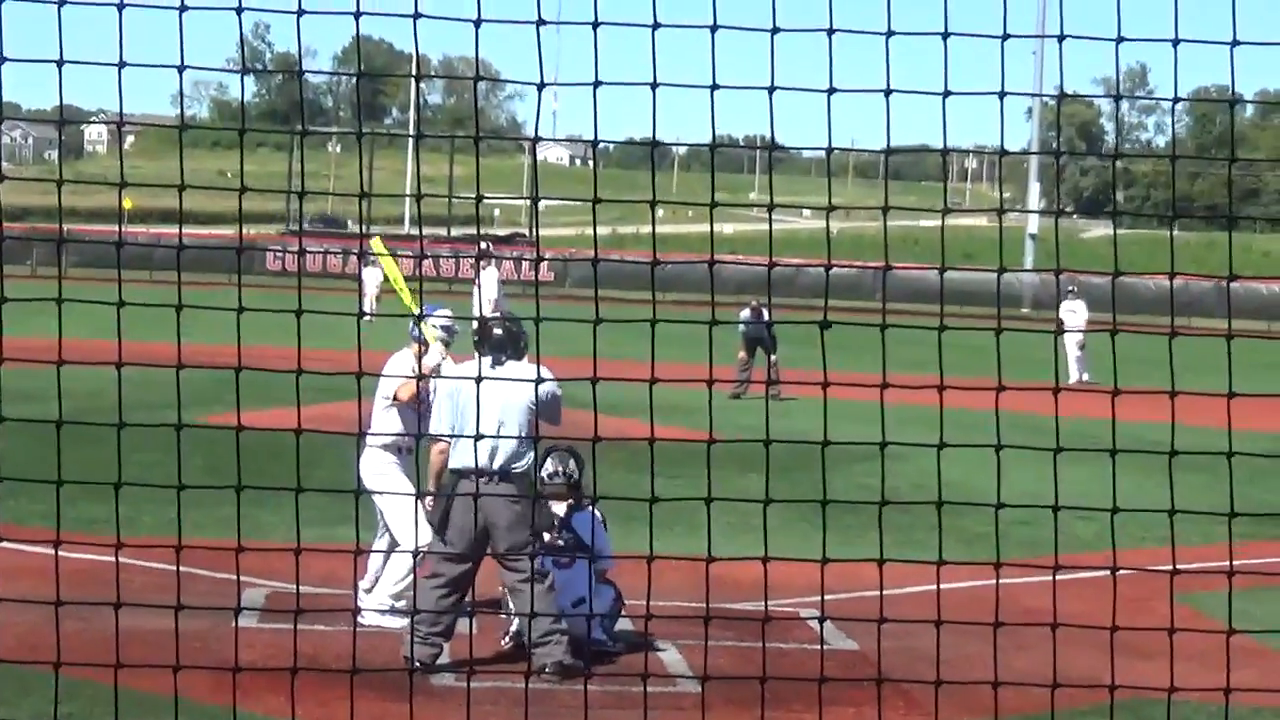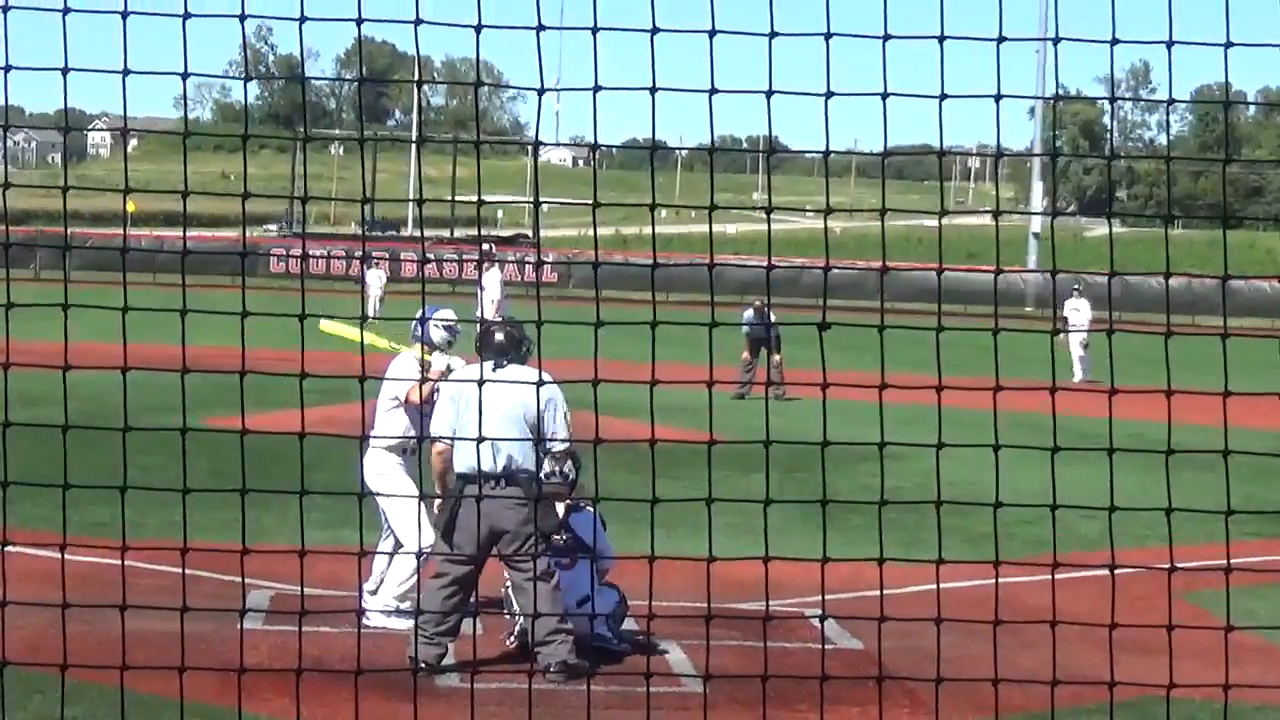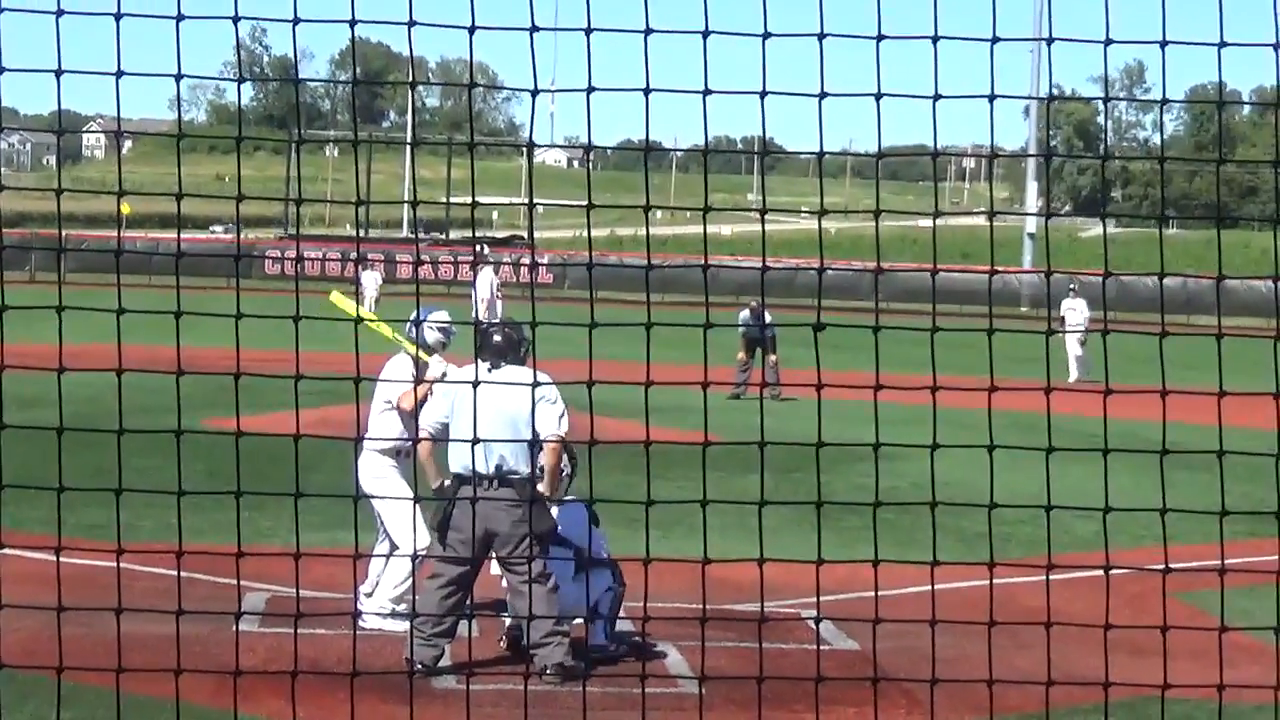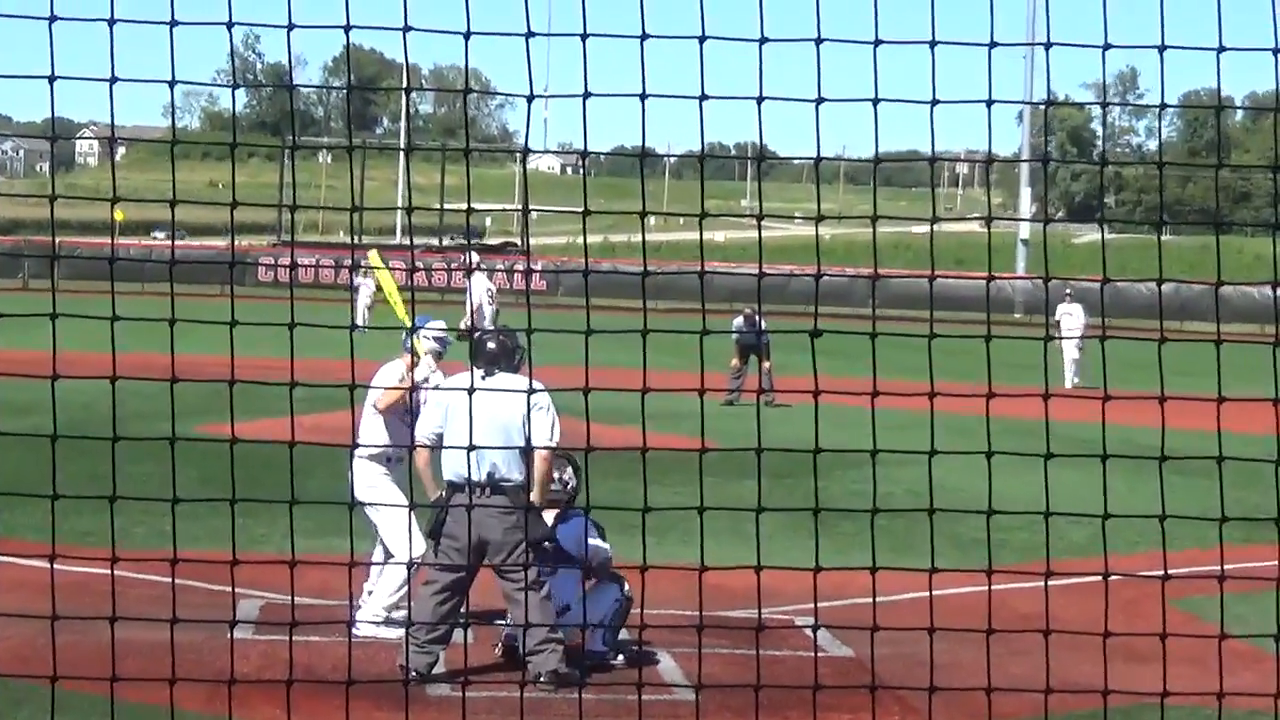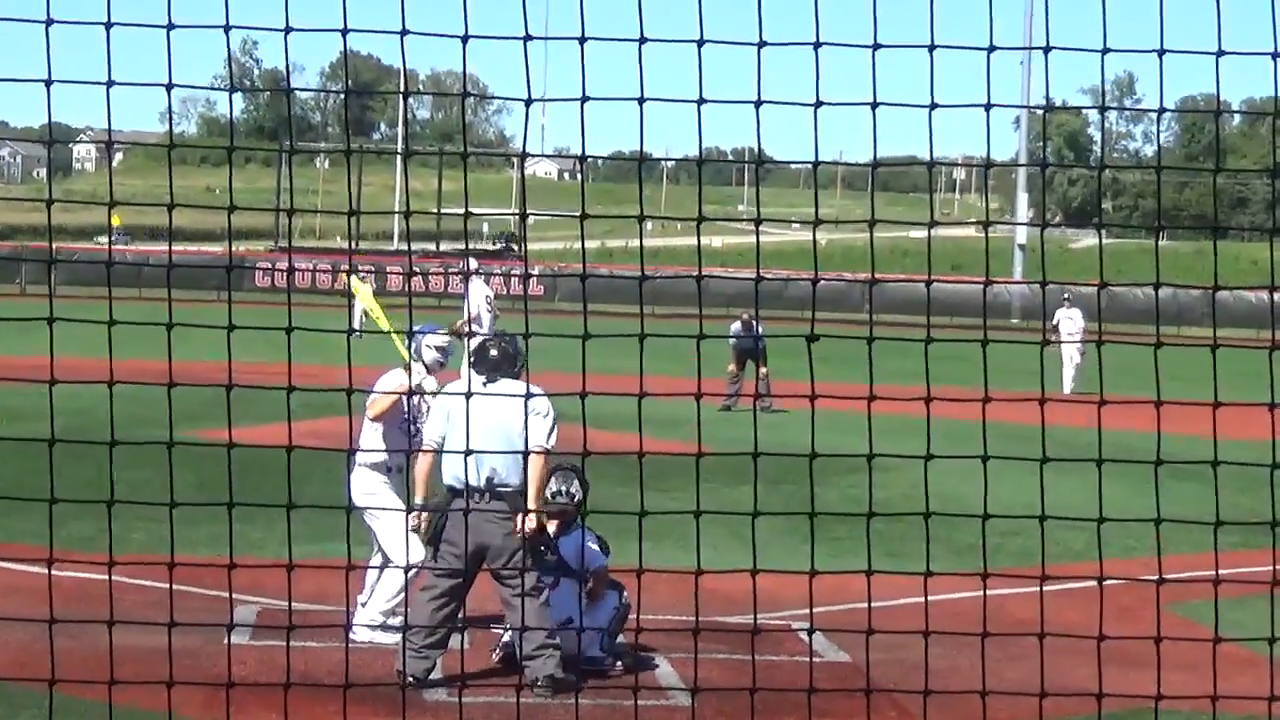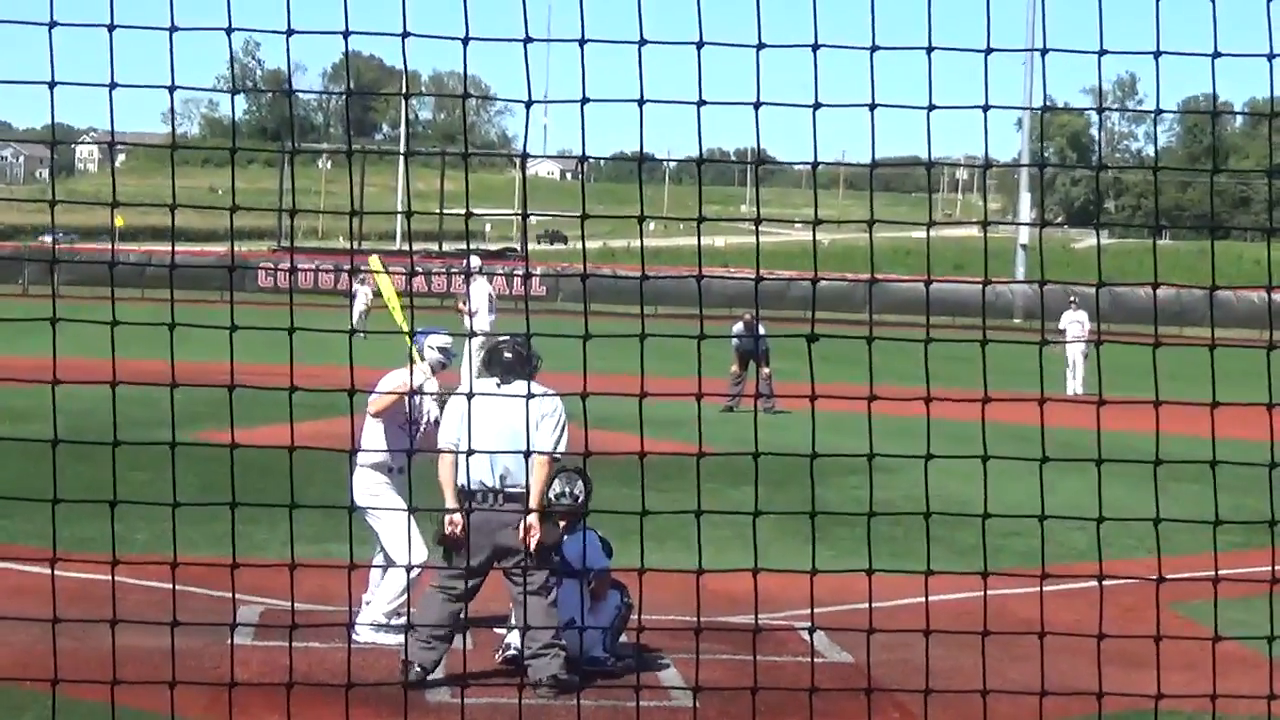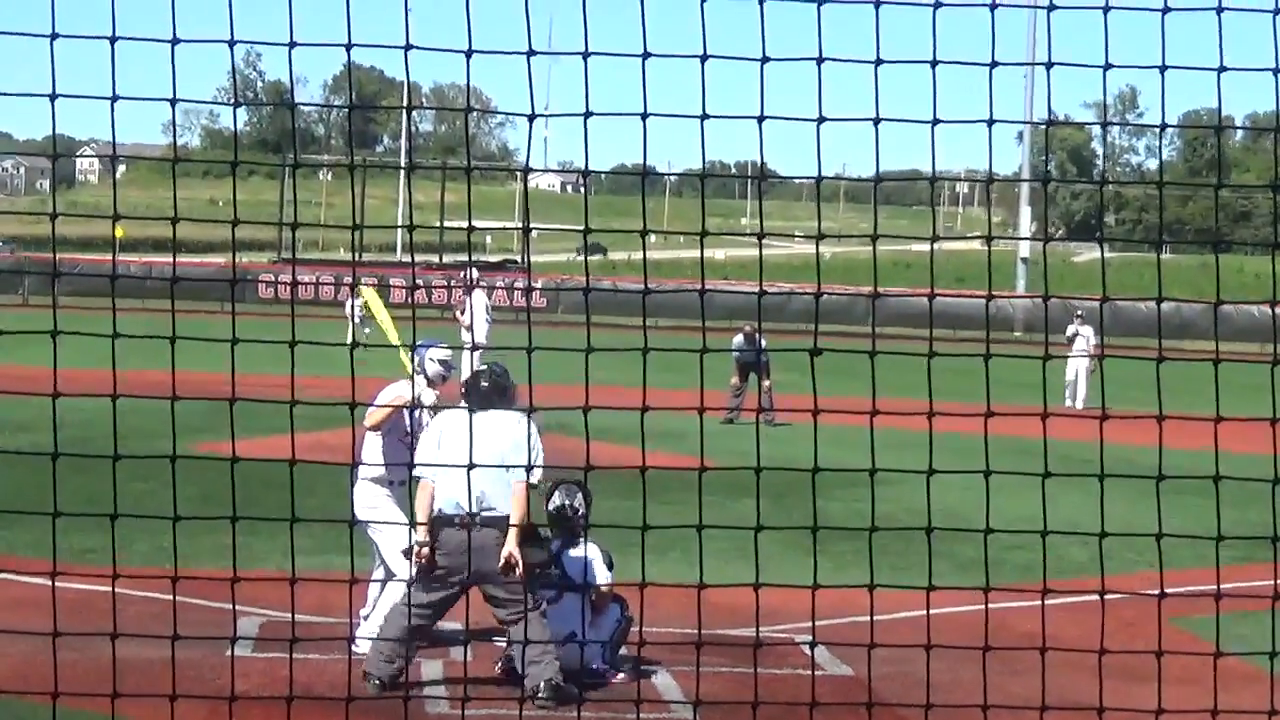
dt=0.4s
person 1, frame 1
left shoulder: (454, 376)
right shoulder: (537, 378)
left elbow: (440, 445)
right elbow: (554, 417)
left wrist: (432, 489)
left hip: (462, 490)
right hip: (512, 492)
left knee: (443, 575)
right knee: (530, 577)
left ankle: (420, 652)
right ankle: (552, 657)
person 1, frame 2
left shoulder: (459, 380)
right shoulder: (541, 384)
left elbow: (440, 448)
right elbow: (562, 454)
left wrist: (441, 491)
right wrist: (556, 483)
left hip: (470, 494)
right hip: (521, 496)
left knee: (449, 577)
right knee: (537, 579)
left ankle: (425, 653)
right ankle: (557, 657)
person 1, frame 3
left shoulder: (455, 379)
right shoulder: (537, 383)
left elbow: (424, 437)
right elbow: (554, 442)
left wrist: (436, 482)
right wrist: (547, 487)
left hip: (465, 496)
right hip: (516, 498)
left knee: (445, 578)
right knee: (533, 580)
left ankle: (422, 655)
right ankle: (554, 659)
person 1, frame 4
left shoulder: (449, 386)
right shoulder: (531, 391)
left elbow: (422, 448)
right elbow: (543, 451)
left wrist: (438, 494)
right wrist: (536, 499)
left hip: (458, 503)
right hip: (508, 505)
left knee: (439, 586)
right knee: (527, 588)
left ankle: (416, 662)
right ankle: (547, 666)
person 1, frame 5
left shoulder: (452, 392)
right shoulder: (532, 397)
left elbow: (428, 450)
right elbow: (537, 453)
left wrist: (420, 502)
right wrist: (532, 507)
left hip: (458, 509)
right hip: (509, 509)
left knee: (438, 591)
right knee: (526, 593)
left ankle: (413, 667)
right ankle: (544, 672)
person 1, frame 6
left shoulder: (465, 395)
right shoulder: (545, 399)
left elbow: (446, 454)
right elbow: (544, 459)
left wrist: (451, 507)
right wrist: (533, 512)
left hip: (472, 508)
right hip: (519, 510)
left knee: (447, 588)
right knee: (536, 593)
left ankle: (419, 663)
right ankle: (547, 672)
person 1, frame 7
left shoulder: (442, 421)
right shoulder: (520, 424)
left elbow: (425, 481)
right elbow: (520, 484)
left wrist: (422, 534)
right wrist: (513, 538)
left hip: (448, 533)
right hip: (495, 535)
left knee: (417, 605)
right knee: (524, 611)
left ankle: (379, 671)
right ankle: (545, 682)
person 2, frame 1
left shoulder: (423, 365)
right shoulder: (402, 362)
right elbow: (403, 395)
right wrist: (427, 369)
left hip: (396, 460)
right hip: (383, 461)
left knee: (391, 533)
right knee: (417, 538)
left ankle: (369, 593)
right ankle: (376, 607)
person 2, frame 2
left shoulder: (423, 365)
right shoulder: (406, 364)
right elbow: (417, 398)
right wrist: (436, 372)
left hip: (395, 462)
right hip: (386, 462)
left knee: (396, 534)
right knee: (419, 539)
left ankle: (374, 595)
right ankle: (382, 608)
person 2, frame 3
left shoulder: (418, 368)
right shoulder: (401, 366)
right elbow: (407, 405)
left wrist: (447, 380)
right wrist: (431, 377)
left hip: (390, 465)
right hip: (381, 466)
left knee: (392, 537)
right knee: (416, 541)
left ankle: (370, 597)
right ankle: (377, 611)
person 2, frame 4
left shoulder: (417, 377)
right shoulder: (394, 371)
right elbow: (382, 404)
left wrist: (436, 388)
right wrist: (415, 377)
left hip: (388, 471)
right hip: (374, 472)
left knee: (391, 542)
right knee: (411, 549)
left ankle: (373, 601)
right ankle: (370, 618)
person 2, frame 5
left shoulder: (421, 388)
right shoulder: (394, 380)
right elbow: (373, 413)
left wrist: (434, 401)
right wrist: (410, 385)
left hip: (390, 479)
right hip: (372, 480)
left knee: (389, 550)
right knee: (410, 555)
left ankle: (368, 609)
right ankle: (367, 624)
person 2, frame 6
left shoulder: (425, 392)
right shoulder: (397, 380)
right elbow: (374, 409)
left wrist: (435, 400)
right wrist: (411, 384)
left hip: (393, 480)
right hip: (374, 482)
left knee: (391, 550)
right knee: (413, 556)
left ankle: (374, 608)
right ankle: (369, 624)
person 2, frame 7
left shoulder: (423, 403)
right shoulder: (397, 392)
right elbow: (370, 422)
left wrist: (432, 412)
right wrist: (407, 397)
left hip: (395, 493)
right hip: (375, 494)
left knee: (391, 563)
right knee: (411, 568)
left ankle: (371, 621)
right ankle: (369, 636)
person 3, frame 1
right shoulder: (591, 515)
right elbow: (602, 567)
right hip: (579, 615)
right knee: (609, 589)
left ankle: (519, 632)
right ankle: (596, 636)
person 3, frame 2
right shoulder: (588, 514)
right elbow: (604, 566)
right hip: (582, 614)
left knee: (512, 585)
right knee: (612, 594)
left ankle: (525, 631)
right ankle: (602, 634)
person 3, frame 3
right shoulder: (577, 509)
left elbow: (499, 567)
right elbow: (600, 557)
right hip: (563, 601)
right knee: (609, 571)
left ankle: (515, 630)
right ankle: (601, 642)
person 3, frame 4
right shoulder: (579, 523)
right elbow: (605, 562)
right wrist: (588, 577)
right hip: (567, 620)
right knee: (617, 585)
left ankle: (512, 639)
right ankle: (599, 649)
person 3, frame 5
right shoulder: (581, 536)
right elbow: (601, 575)
right wrist: (589, 598)
right hip: (570, 637)
right knee: (615, 592)
left ankle: (509, 646)
right ankle: (595, 654)
person 3, frame 6
right shoulder: (586, 537)
right elbow: (603, 579)
right wrist: (589, 599)
right hip: (573, 638)
right knee: (617, 593)
left ankle: (513, 646)
right ankle: (598, 655)
person 3, frame 7
right shoulder: (588, 550)
right elbow: (604, 593)
right wrist: (589, 611)
right hip: (573, 652)
right knee: (617, 606)
left ankle: (512, 660)
right ankle: (599, 667)
